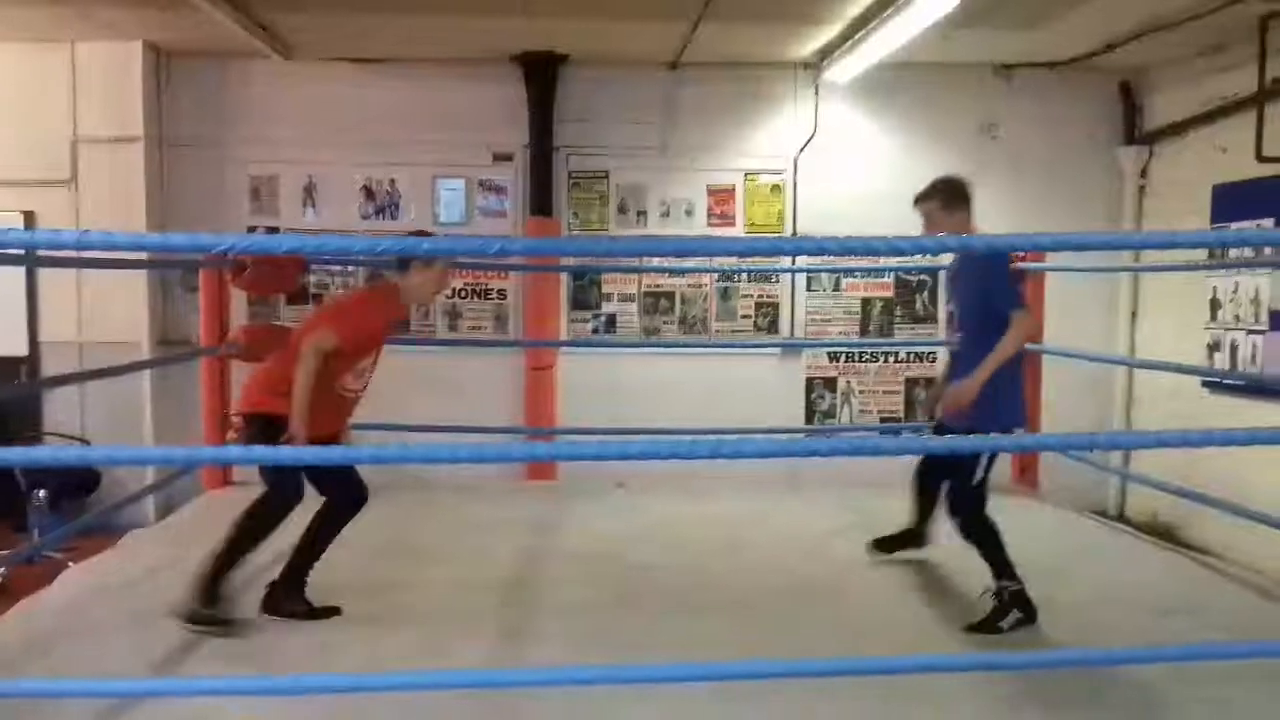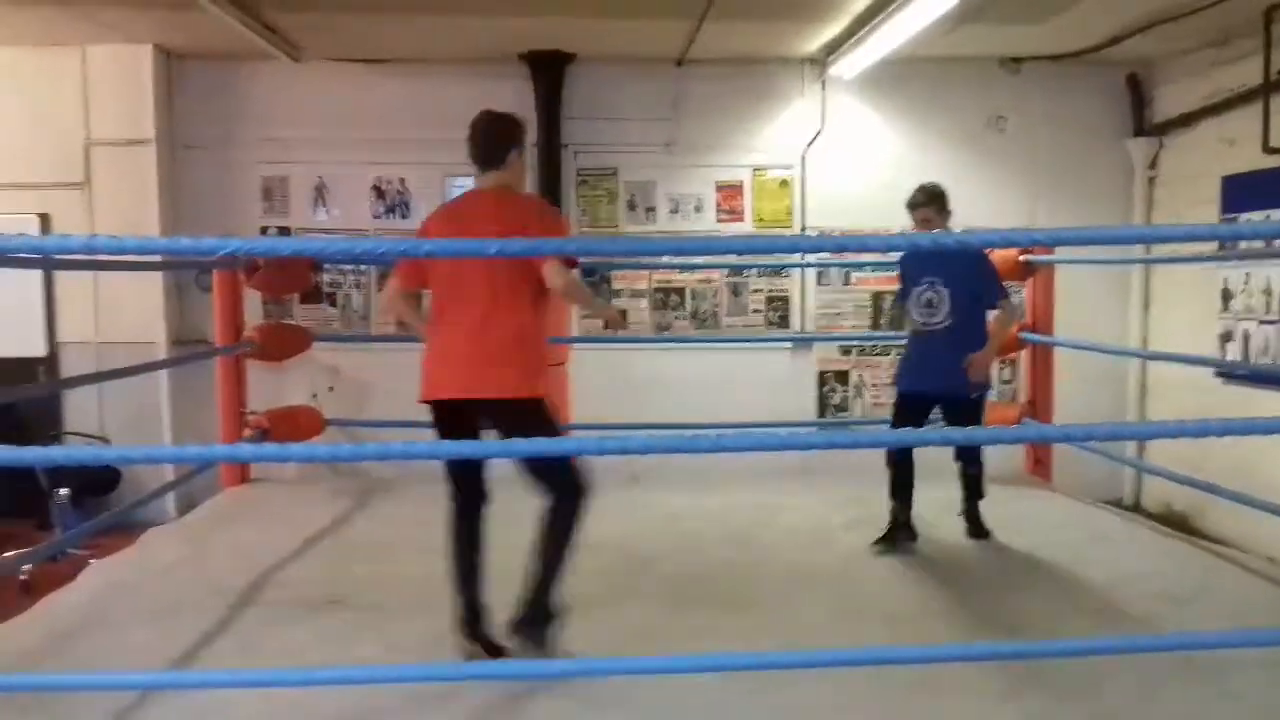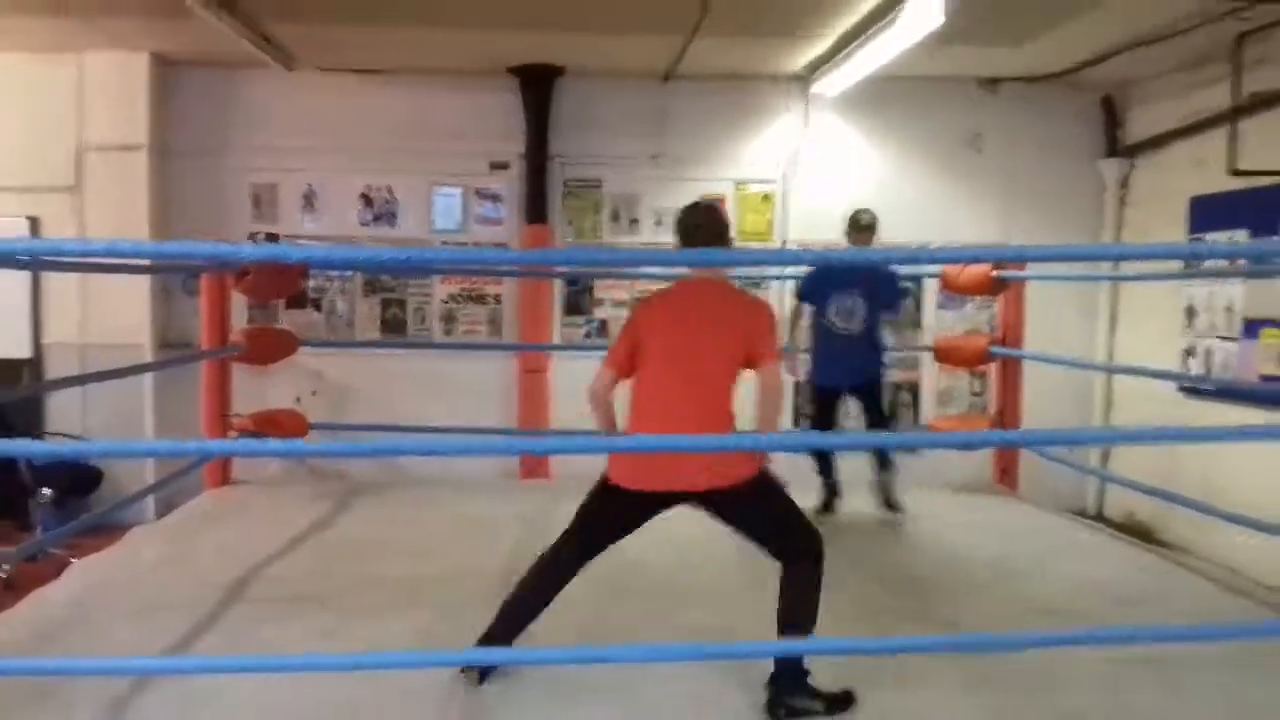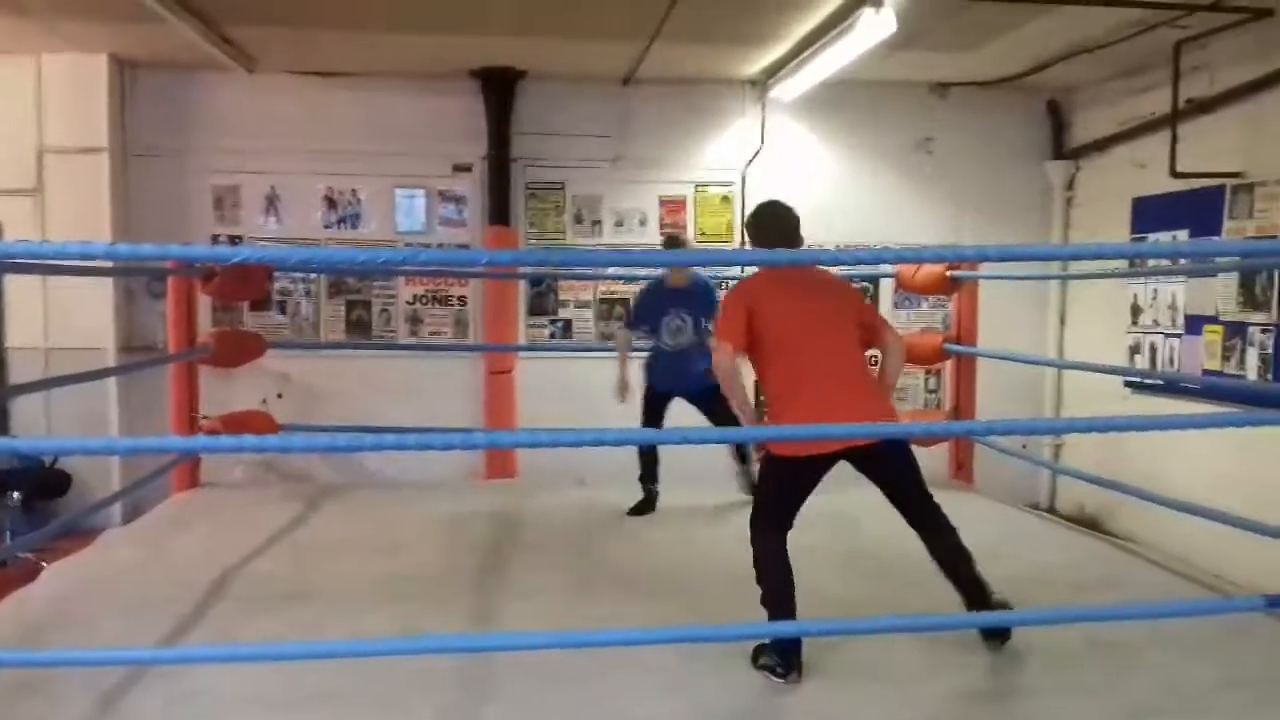
dt=0.7s
person 1, frame 1
left shoulder: (389, 311)
right shoulder: (373, 305)
right elbow: (312, 347)
left wrist: (337, 427)
right wrist: (299, 417)
right hip: (275, 406)
left knee: (350, 495)
right knee: (284, 494)
left ankle: (286, 592)
right ankle: (207, 594)
person 1, frame 2
left shoulder: (441, 218)
right shoulder: (534, 212)
left elbow: (395, 297)
right elbow: (556, 279)
right wrist: (605, 310)
left hip: (444, 381)
right hip: (507, 383)
left knee: (467, 499)
right knee: (567, 488)
left ankle: (474, 629)
right ankle: (532, 619)
person 1, frame 3
left shoulder: (649, 308)
right shoulder: (752, 310)
left elbow: (600, 388)
right elbow: (772, 390)
left wrist: (619, 448)
right wrist: (760, 455)
left hip: (639, 464)
right hip: (721, 467)
left knee: (568, 553)
right knee: (804, 555)
left ankle: (489, 651)
person 1, frame 4
left shoulder: (746, 292)
right shoulder: (838, 287)
left elbow: (723, 361)
right elbow: (894, 347)
left wrist: (755, 426)
left hip: (798, 434)
right hip: (871, 424)
left knee: (767, 532)
right knee: (926, 516)
left ankle: (783, 652)
right ankle: (985, 613)
person 2, frame 1
left shoulder: (991, 262)
right shoulder: (958, 267)
left elbow: (1023, 324)
left wrist: (976, 380)
right wrist: (947, 383)
left hip: (987, 405)
right hip: (959, 405)
left knee: (966, 504)
right knee: (929, 473)
left ankle: (1014, 597)
right ankle: (920, 531)
person 2, frame 2
left shoulder: (972, 259)
right shoulder: (910, 261)
left elbow: (1007, 311)
left wrist: (988, 353)
left hip: (963, 378)
right hip: (916, 374)
left knee: (968, 454)
right knee: (898, 445)
left ankle: (972, 511)
right ankle: (901, 523)
person 2, frame 3
left shoulder: (884, 277)
right shoulder: (824, 272)
left elbow: (896, 312)
right elbow: (798, 306)
right wrist: (790, 347)
left hip: (867, 369)
right hip: (826, 369)
left knee: (879, 424)
right knee: (820, 429)
left ankle: (884, 482)
right ankle: (830, 487)
person 2, frame 4
left shoulder: (702, 287)
right shoulder: (650, 294)
left elbow: (715, 322)
right elbow: (628, 333)
right wrist: (623, 375)
left hip: (699, 375)
right hip: (659, 379)
left knee: (729, 425)
left ankle: (746, 475)
right ankle: (649, 492)
